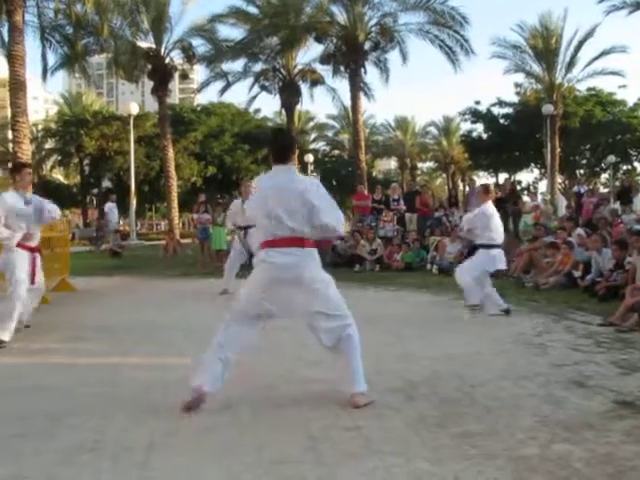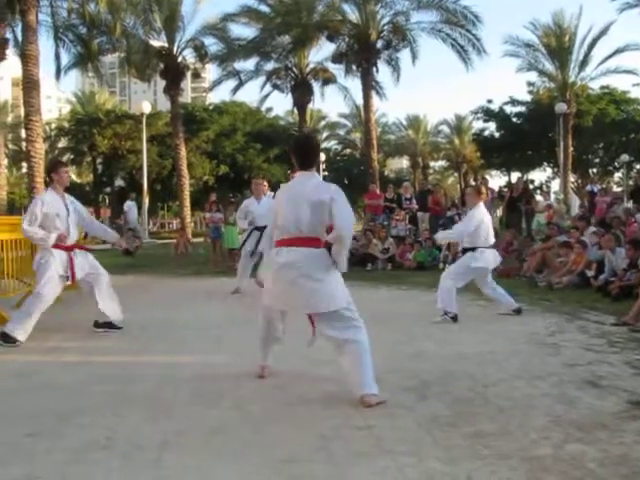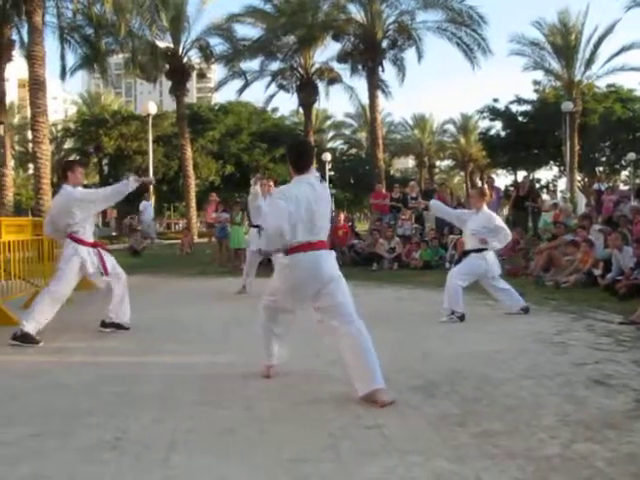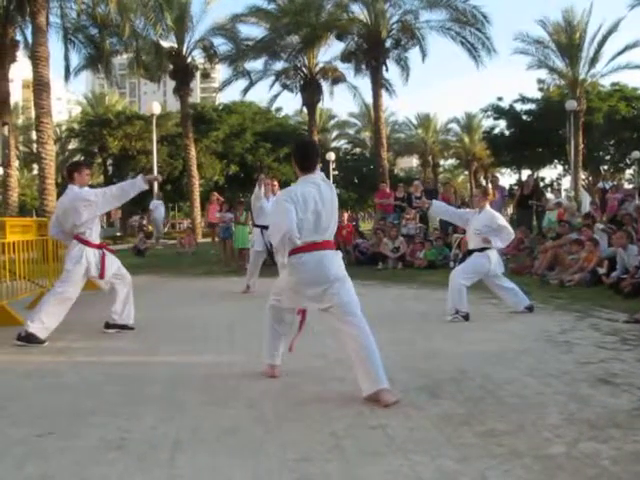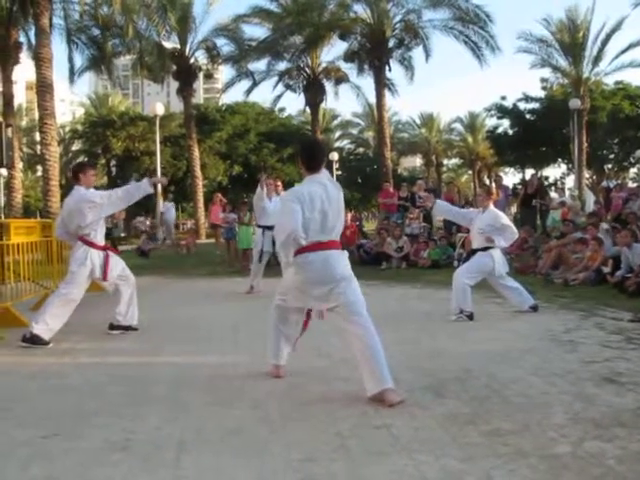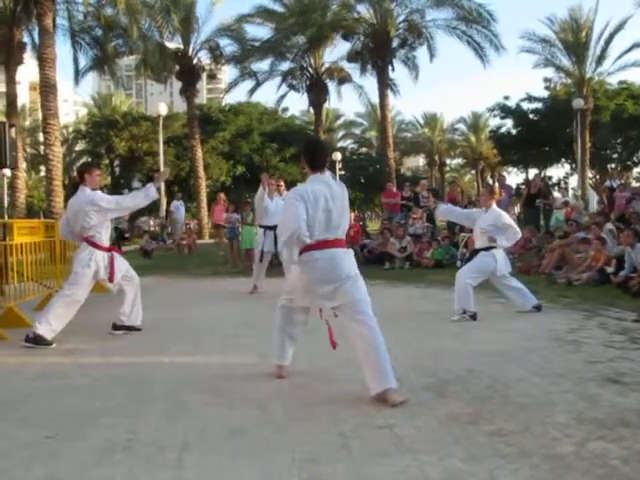
dt=0.3s
person 1, frame 1
left shoulder: (260, 185)
right shoulder: (310, 185)
right elbow: (334, 226)
left hip: (269, 264)
right hip: (305, 264)
left knee: (235, 325)
right knee: (342, 325)
left ankle: (201, 387)
right ankle: (358, 391)
person 1, frame 2
left shoulder: (284, 191)
right shoulder: (330, 191)
left elbow: (272, 231)
right elbow: (345, 228)
left wrist: (265, 270)
right wrist: (339, 261)
left hip: (280, 260)
right hip: (314, 262)
left knee: (271, 313)
right knee: (349, 328)
left ankle: (265, 363)
right ankle: (368, 391)
person 1, frame 3
left shoulder: (281, 194)
right shoulder: (321, 189)
left elbow: (275, 232)
left wrist: (278, 243)
left hip: (291, 265)
right hip: (322, 262)
left knee: (270, 309)
right knee: (349, 323)
left ankle: (270, 363)
right ankle: (374, 387)
person 1, frame 4
left shoulder: (289, 195)
right shoulder: (328, 188)
left elbow: (283, 233)
left wrist: (283, 258)
left hip: (299, 264)
right hip: (328, 261)
left knee: (276, 309)
right knee: (353, 322)
left ankle: (273, 363)
right ankle: (378, 387)
person 1, frame 5
left shoulder: (295, 194)
right shoulder: (335, 188)
left elbow: (288, 232)
left wrist: (288, 259)
left hip: (305, 263)
right hip: (334, 260)
left knee: (282, 309)
right knee: (358, 321)
left ankle: (277, 364)
right ankle: (383, 387)
person 1, frame 6
left shoulder: (299, 193)
right shoulder: (339, 188)
left elbow: (291, 230)
left wrist: (292, 257)
left hip: (311, 262)
right hip: (340, 259)
left knee: (287, 309)
right knee: (362, 321)
left ankle: (281, 364)
right ankle: (386, 387)
person 2, frame 1
left shoulder: (34, 199)
left elbow: (53, 213)
left wrist: (39, 204)
right wrist: (16, 237)
left hip: (32, 253)
right hip: (16, 253)
left knee: (36, 288)
right knee: (18, 293)
left ankle: (19, 321)
person 2, frame 2
left shoulder: (71, 201)
right shoulder: (43, 201)
left elbow: (90, 222)
right elbow: (27, 228)
left wrist: (113, 236)
right wrist: (53, 238)
left hip: (72, 253)
right hip: (53, 255)
left knee: (100, 278)
right knee: (44, 294)
left ankle: (106, 319)
person 2, frame 3
left shoulder: (59, 200)
right shoulder: (76, 195)
left elbow: (49, 229)
right elbow: (107, 193)
left wrist: (69, 235)
right wrist: (135, 182)
left hip: (91, 250)
right hip: (77, 252)
left knee: (119, 278)
right knee: (58, 289)
left ankle: (113, 320)
right ankle: (24, 332)
person 2, frame 4
left shoulder: (65, 200)
right shoulder: (83, 196)
left elbow: (55, 230)
right elbow: (113, 193)
left wrist: (74, 238)
right wrist: (143, 180)
left hip: (95, 251)
right hip: (83, 253)
left knee: (123, 279)
right knee: (64, 292)
left ankle: (118, 321)
right ankle: (31, 332)
person 2, frame 5
left shoulder: (71, 200)
right shoulder: (87, 197)
left elbow: (61, 232)
right elbow: (118, 196)
left wrist: (80, 239)
right wrist: (149, 182)
left hip: (99, 252)
right hip: (87, 254)
left knee: (127, 281)
right knee: (68, 293)
left ankle: (122, 322)
right ankle: (35, 333)
person 2, frame 6
left shoulder: (76, 200)
right shoulder: (93, 199)
left elbow: (65, 231)
right elbow: (126, 202)
left wrist: (85, 239)
right wrist: (155, 185)
left hip: (104, 254)
right hip: (92, 255)
left knee: (130, 281)
right knee: (72, 295)
left ankle: (125, 322)
right ankle: (38, 333)
person 3, frame 1
left shoulder: (485, 210)
right shoulder: (489, 210)
left elbow: (469, 221)
left wrist: (466, 226)
right wrist: (469, 232)
left hip: (487, 252)
right hip: (488, 251)
left knee: (462, 274)
right knee: (481, 282)
left ankle: (476, 303)
right ankle: (500, 308)
person 3, frame 2
left shoulder: (477, 214)
right shoulder: (480, 213)
left elbow: (461, 232)
left wrist: (440, 236)
left hip: (475, 256)
right hip: (483, 255)
left knee: (448, 277)
right knee: (487, 285)
left ankle: (450, 313)
right ankle: (513, 307)
person 3, frame 3
left shoulder: (490, 217)
right shoulder: (468, 215)
left elbow: (506, 235)
right elbow: (449, 212)
left wrist: (489, 242)
right wrist: (429, 204)
left hip: (480, 257)
right hip: (473, 256)
left knee: (454, 277)
right knee: (495, 284)
left ankle: (457, 313)
right ankle: (521, 306)
person 3, frame 4
left shoulder: (493, 216)
right shoulder: (471, 214)
left elbow: (509, 234)
right elbow: (451, 213)
left wrist: (493, 241)
right wrist: (430, 204)
left hip: (484, 256)
right hip: (476, 255)
left knee: (457, 276)
right knee: (499, 283)
left ankle: (461, 312)
right ankle: (525, 305)
person 3, frame 5
left shoulder: (496, 215)
right shoulder: (476, 214)
left elbow: (512, 233)
right elbow: (455, 212)
left wrist: (496, 241)
right wrist: (434, 203)
left hip: (487, 255)
right hip: (481, 254)
left knee: (461, 276)
right knee: (503, 282)
left ankle: (465, 312)
right ankle: (530, 304)
person 3, frame 6
left shoulder: (499, 215)
right shoulder: (479, 214)
left elbow: (515, 232)
right elbow: (459, 214)
left wrist: (498, 240)
right wrist: (438, 206)
left hip: (490, 255)
right hip: (484, 254)
left knee: (463, 276)
right knee: (506, 282)
left ankle: (468, 312)
right ankle: (533, 304)
person 4, frame 1
right shoulder: (235, 203)
right elbow: (229, 218)
right wrist: (232, 226)
right hip: (241, 235)
right knee: (232, 262)
right ankle: (226, 287)
person 4, frame 2
left shoulder: (270, 201)
right shoulder: (247, 203)
right elbow: (239, 218)
right wrist: (246, 225)
right hip: (252, 235)
right knee: (245, 261)
right ankle: (238, 286)
person 4, frame 3
right shoulder: (253, 198)
right elbow: (254, 192)
right wrist: (255, 182)
right hip: (257, 233)
right knee: (251, 261)
right ankle: (245, 285)
person 4, frame 4
right shoulder: (256, 199)
right elbow: (258, 194)
right wrist: (259, 183)
right hip: (260, 233)
right knee: (254, 261)
right ankle: (249, 285)
person 4, frame 5
left shoulder: (279, 200)
right shoulder: (258, 199)
right elbow: (260, 194)
right wrist: (261, 183)
right hip: (263, 233)
right knee: (258, 261)
right ankle: (253, 285)
person 4, frame 6
left shoulder: (280, 201)
right shoulder: (260, 199)
right elbow: (261, 195)
right wrist: (263, 183)
right hip: (265, 233)
right knee: (260, 261)
right ankle: (256, 285)
